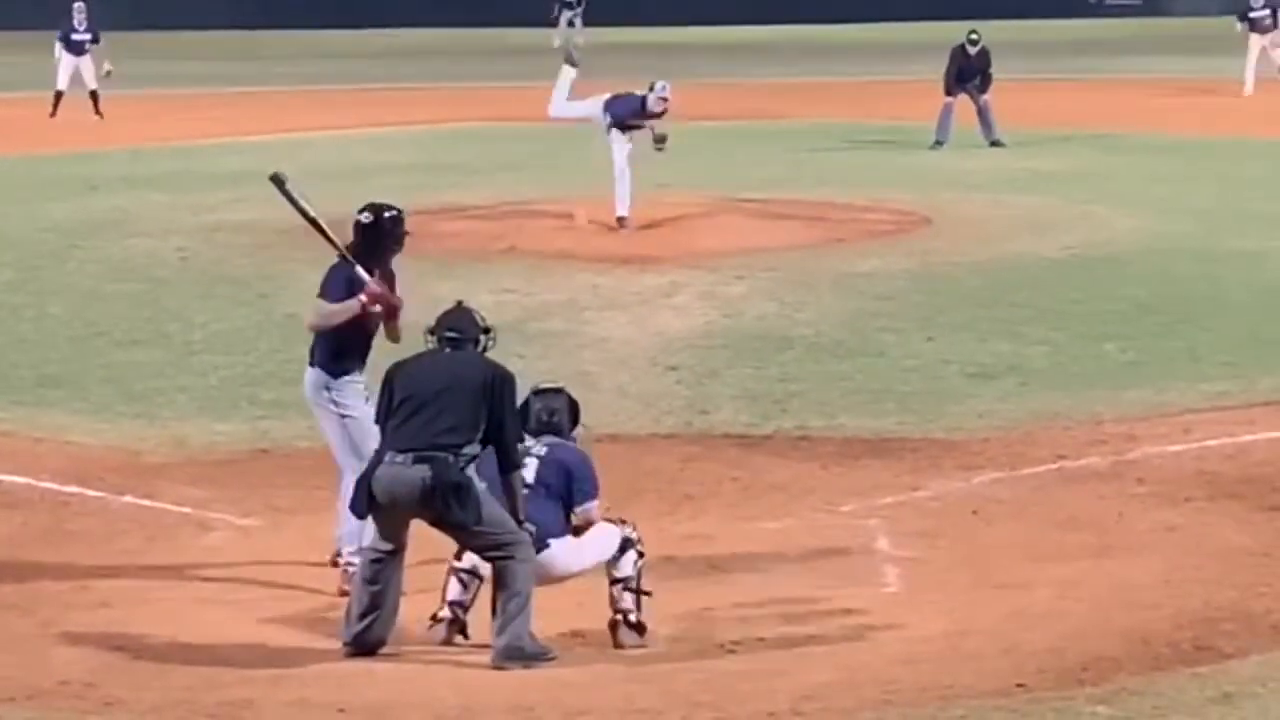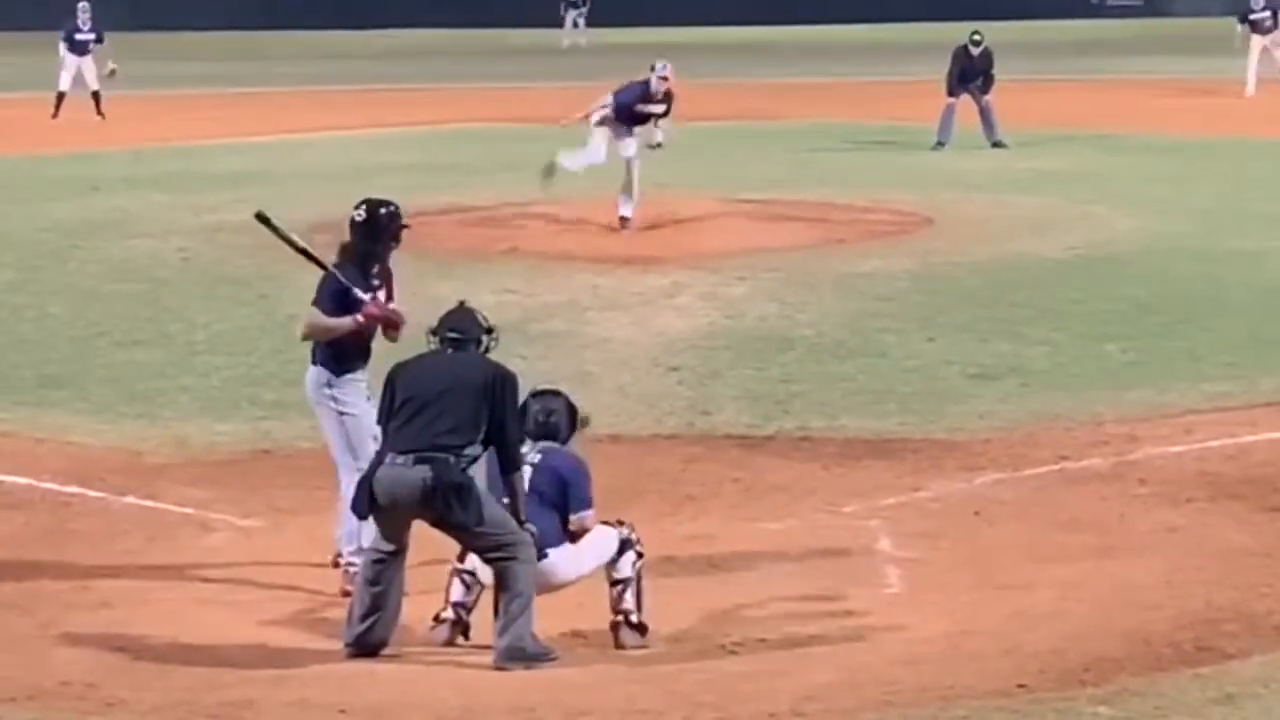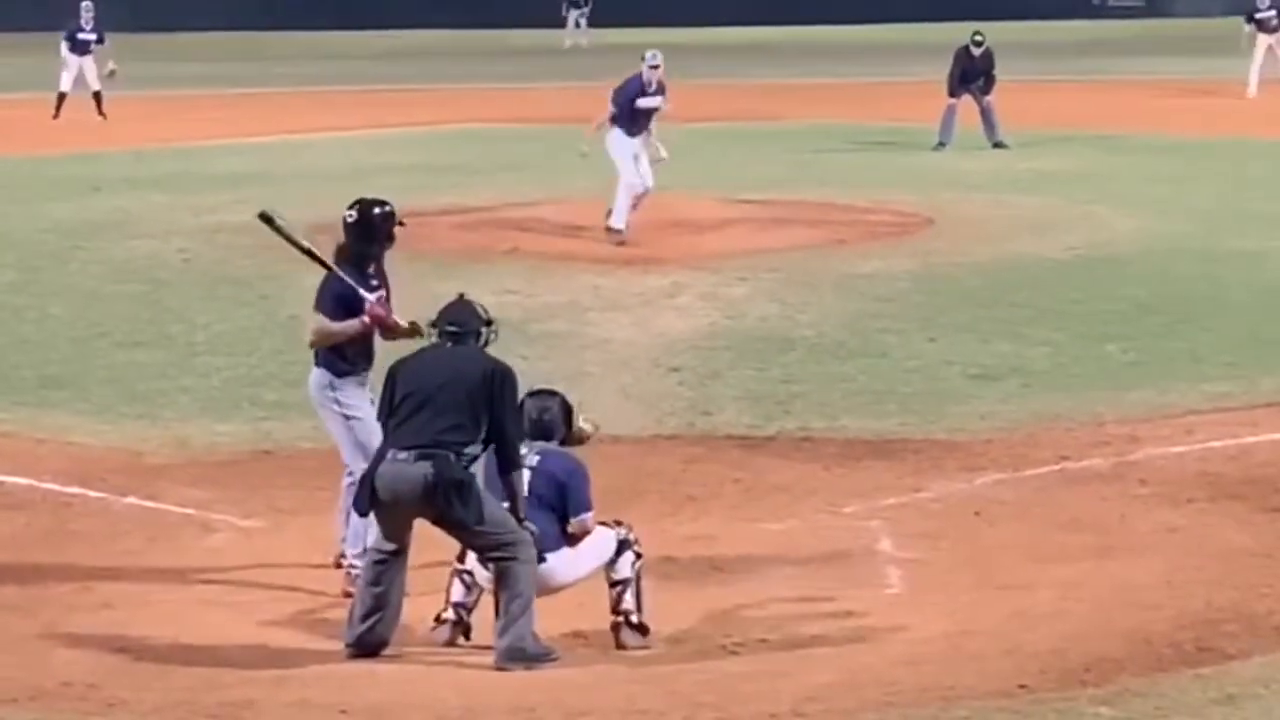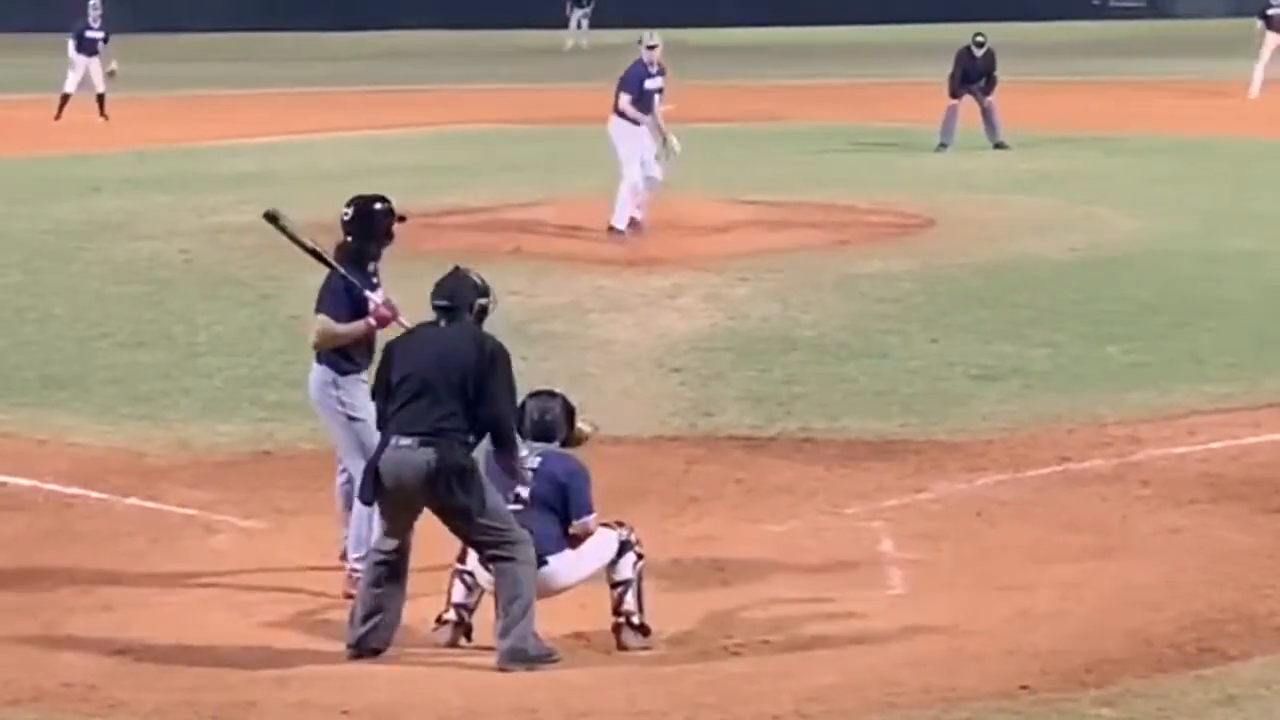
dt=0.2s
person 1, frame 1
left shoulder: (381, 275)
right shoulder: (344, 274)
left elbow: (393, 337)
right elbow: (316, 320)
left wrist: (391, 313)
right wrist: (363, 300)
left hip: (350, 379)
right hip: (332, 381)
left knee: (360, 462)
right knee: (371, 469)
left ankle: (345, 547)
right ankle: (354, 569)
person 1, frame 2
left shoulder: (381, 273)
right shoulder: (341, 276)
left elbow: (390, 337)
right elbow: (308, 329)
left wrist: (391, 321)
right wrist: (359, 319)
left hip: (354, 377)
right hip: (333, 380)
left knee: (364, 462)
right knee: (364, 470)
left ankle: (346, 548)
right ankle: (355, 570)
person 1, frame 3
left shoulder: (375, 272)
right shoulder: (341, 279)
left elbow: (383, 328)
right elbow: (316, 335)
left wrist: (402, 329)
right wrist: (364, 321)
left hip: (355, 380)
right hip: (337, 383)
left knee: (360, 465)
left ankle: (348, 548)
right ankle: (358, 571)
person 1, frame 4
left shoulder: (367, 270)
right shoulder: (343, 278)
right elbow: (320, 337)
right wrist: (370, 322)
left hip: (350, 378)
right hip: (339, 383)
left knee: (354, 464)
left ankle: (353, 546)
right ankle: (359, 573)
person 2, frame 1
left shoulder: (401, 370)
right shoulder: (494, 375)
right elbow: (507, 454)
left wrist: (398, 481)
right wrist: (519, 517)
left hip: (386, 473)
right hip: (438, 476)
left knee: (385, 545)
right knee: (515, 546)
left ankle: (361, 637)
right ankle: (514, 645)
person 2, frame 2
left shoulder: (403, 371)
right shoulder: (496, 375)
right elbow: (508, 454)
left wrist: (400, 482)
right wrist: (521, 517)
left hip: (388, 475)
right hip: (439, 477)
left knee: (387, 546)
right knee: (516, 547)
left ankle: (363, 638)
right ankle: (516, 646)
person 2, frame 3
left shoulder: (404, 366)
right shoulder: (495, 371)
right elbow: (507, 452)
right wrist: (519, 514)
left hip: (389, 471)
right hip: (440, 474)
left knee: (388, 546)
right knee: (516, 547)
left ankle: (364, 638)
right ankle: (516, 646)
person 2, frame 4
left shoulder: (401, 344)
right shoulder: (487, 348)
left elbow: (381, 414)
right elbow: (501, 426)
right wrist: (518, 476)
left hip: (393, 458)
right hip: (443, 461)
left knee: (390, 544)
right knee: (512, 546)
left ankle: (366, 638)
right ankle: (518, 647)
person 3, frame 1
right shoulder: (573, 455)
right elbow: (590, 516)
right hip: (549, 555)
right knee: (625, 537)
left ankle: (447, 621)
right ankle: (627, 626)
person 3, frame 2
right shoulder: (570, 462)
right elbow: (585, 525)
right hip: (547, 566)
left knee: (475, 548)
right knee: (622, 538)
left ankle: (449, 622)
right ankle: (628, 627)
person 3, frame 3
right shoulder: (568, 464)
right elbow: (585, 527)
left wrist: (573, 436)
left hip: (492, 574)
right hip: (546, 569)
left knee: (473, 548)
right knee: (620, 538)
left ankle: (450, 623)
right ankle: (628, 627)
person 3, frame 4
left shoulder: (495, 455)
right shoulder: (569, 466)
right elbow: (586, 528)
left wrist: (566, 442)
left hip: (494, 575)
right hip: (547, 573)
left knee: (473, 546)
right knee: (622, 539)
left ankle: (451, 624)
right ankle: (630, 628)
person 4, frame 1
left shoulder: (661, 109)
right shoulder: (632, 104)
left wrist: (655, 130)
left hip: (620, 129)
right hip: (601, 109)
left knee: (622, 166)
right knee: (557, 109)
left ankle: (622, 214)
right ankle: (570, 68)
person 4, frame 2
left shoulder: (668, 97)
right shoulder: (636, 89)
left elbow: (660, 118)
right elbow: (607, 102)
left wrist: (658, 134)
right wrist: (581, 117)
left hip: (625, 128)
right hip: (607, 118)
left knee: (631, 170)
right knee: (596, 156)
left ankle: (625, 214)
right ankle: (558, 164)
person 4, frame 3
left shoulder: (661, 88)
right shoulder: (631, 86)
right elbow: (609, 112)
left wrist: (655, 143)
left hip: (637, 138)
right hip: (618, 135)
left knee: (645, 183)
right knee: (630, 180)
left ankle: (618, 214)
right ankle: (615, 227)
person 4, frame 4
left shoulder: (661, 71)
right shoulder: (635, 72)
right elbow: (623, 105)
left wrist: (665, 133)
right wrist: (645, 119)
left hip: (643, 128)
right hip: (624, 126)
left knee: (653, 175)
right knee: (633, 177)
left ankle: (634, 214)
right ankle: (617, 226)
